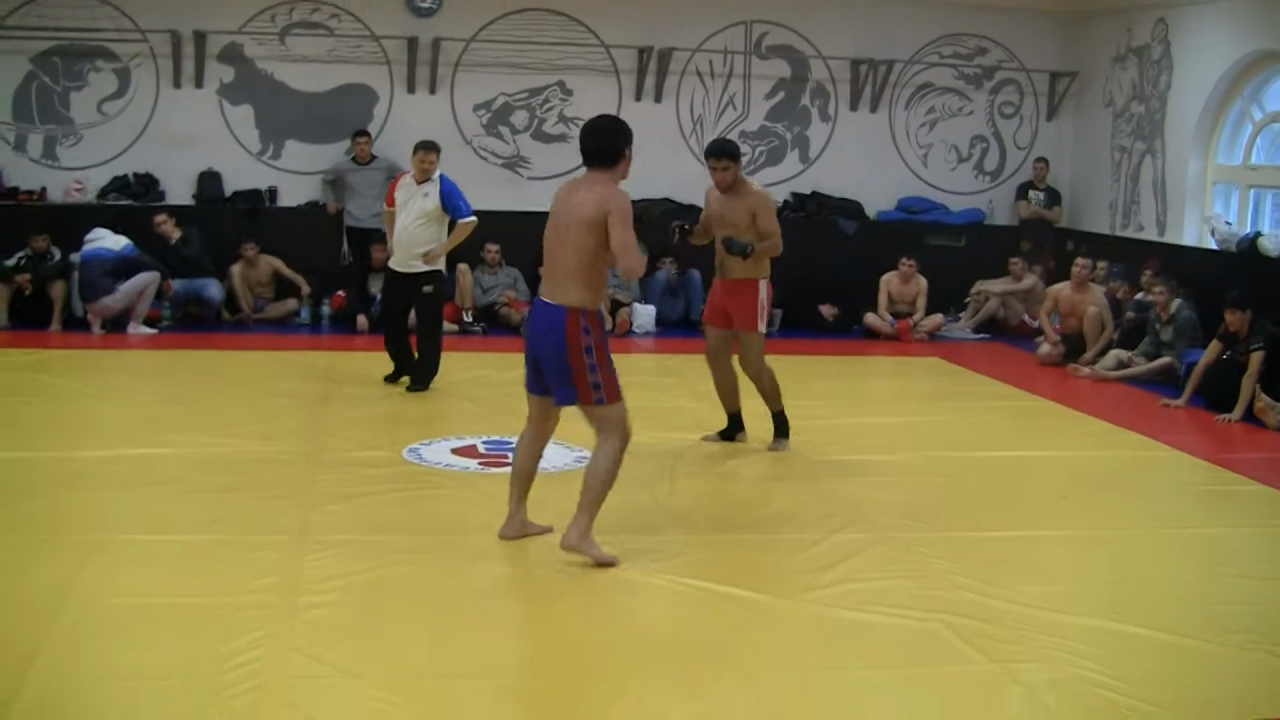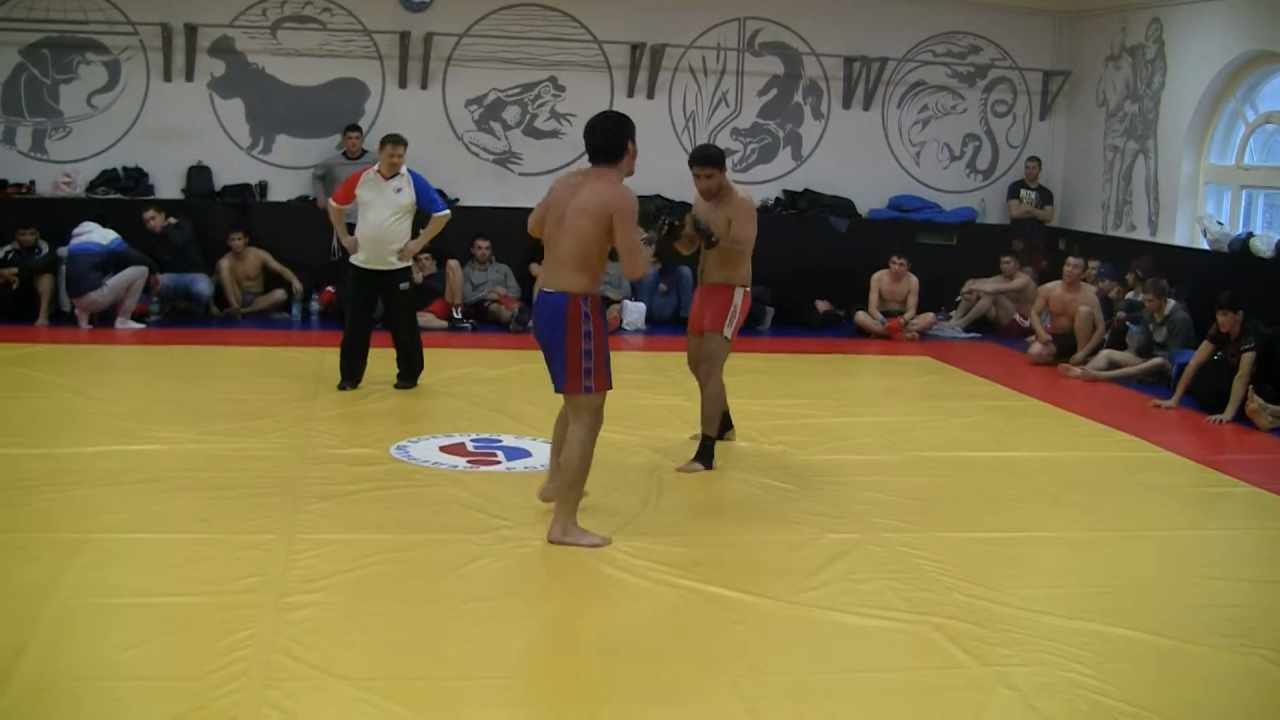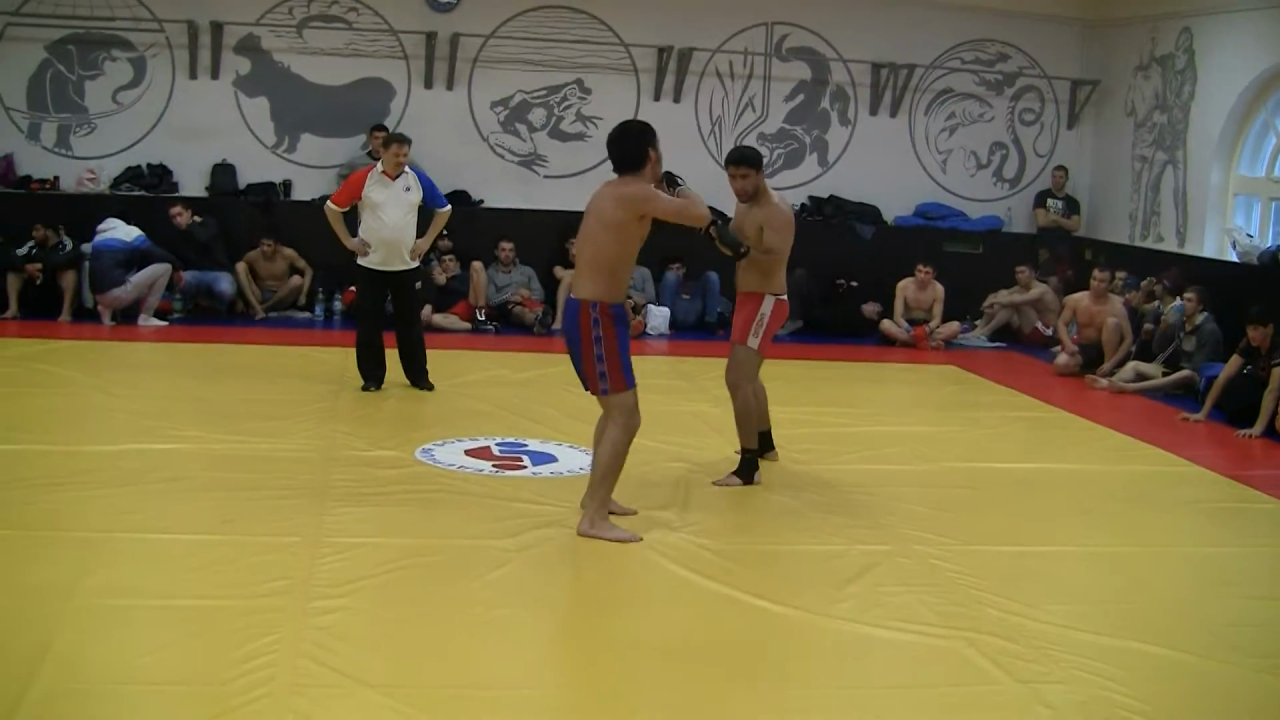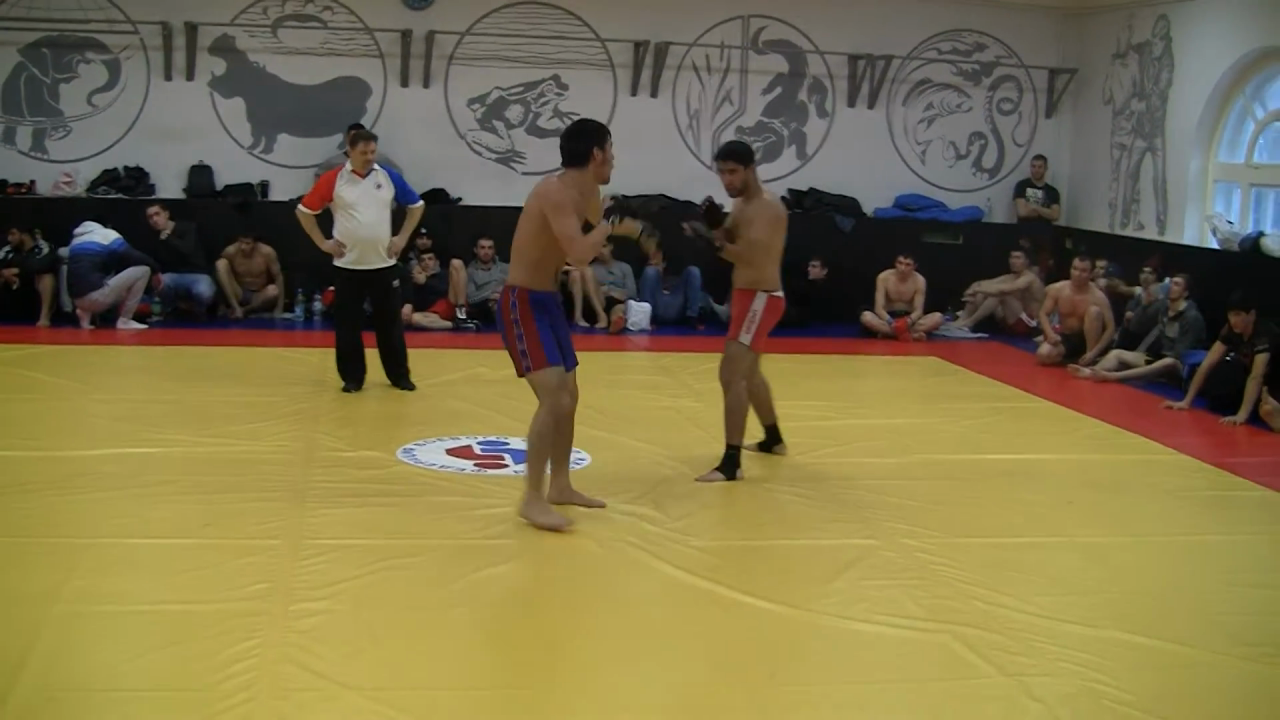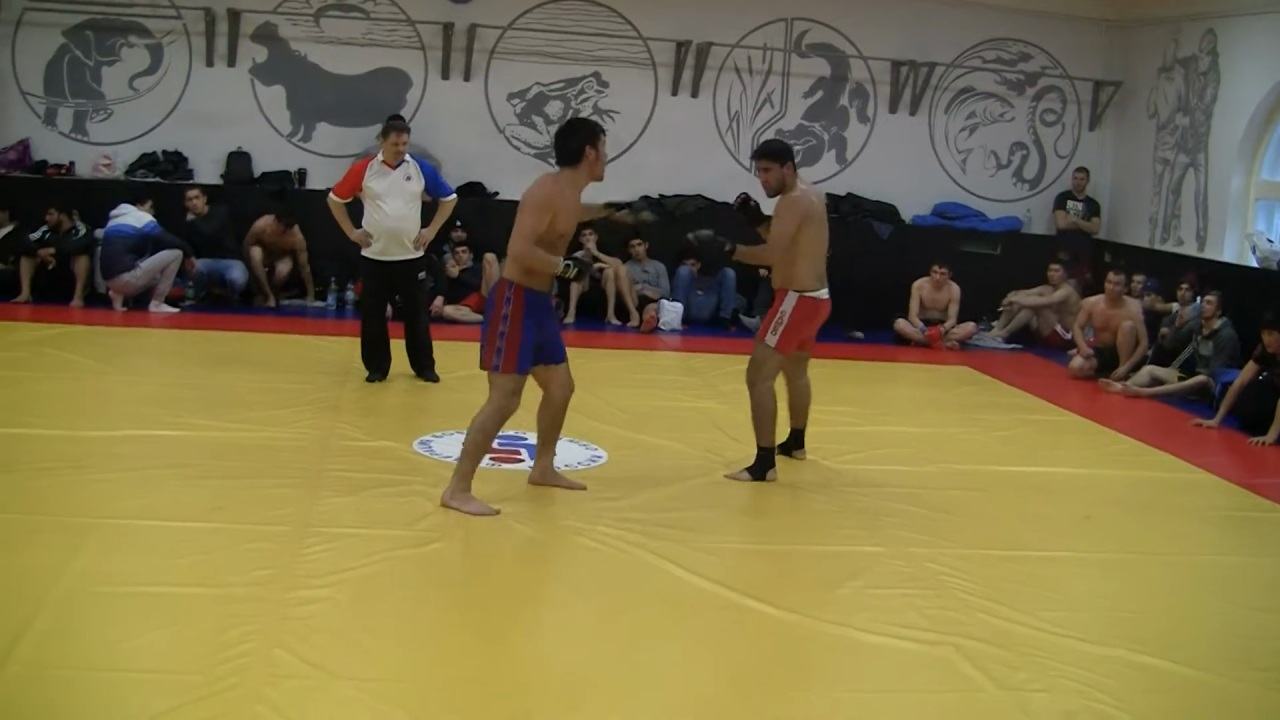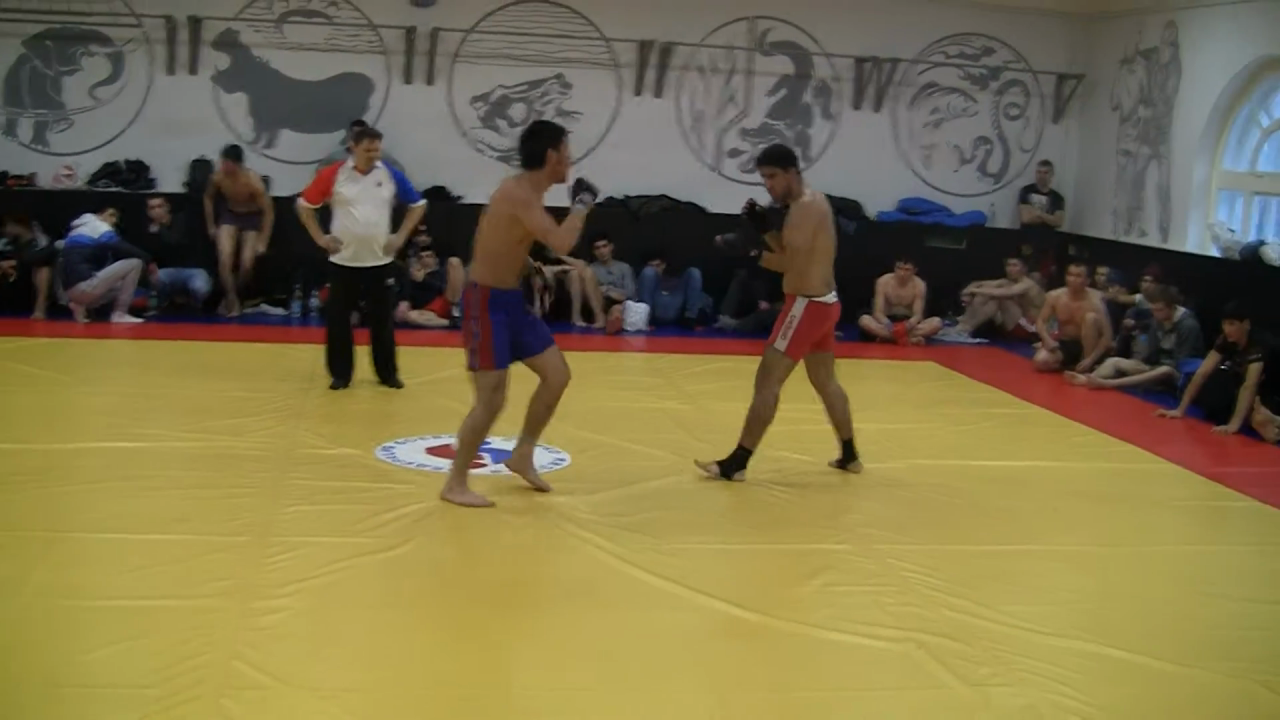
dt=0.5s
person 1, frame 1
left shoulder: (566, 193)
right shoulder: (614, 199)
right elbow: (631, 268)
right wrist: (635, 255)
left hip: (542, 315)
right hip: (575, 325)
left knee: (538, 424)
right knee: (615, 434)
left ankle: (515, 518)
right ankle: (580, 532)
person 1, frame 2
left shoulder: (566, 182)
right shoulder: (620, 195)
left elbow: (535, 226)
right elbow: (634, 269)
right wrist: (643, 242)
left hip: (548, 303)
right hip: (576, 310)
left knee: (577, 403)
right knee: (588, 419)
left ankle: (556, 482)
right ankle: (564, 524)
person 1, frame 3
left shoulder: (610, 191)
right shoulder: (635, 195)
right elbow: (699, 215)
right wrist: (679, 188)
left hip: (588, 311)
right hip: (595, 317)
left knee: (617, 409)
right knee: (625, 420)
left ankle: (596, 495)
right ankle: (593, 518)
person 1, frame 4
left shoulder: (583, 190)
right shoulder: (555, 192)
left elbow: (604, 222)
right elbow: (578, 253)
right wrist: (608, 221)
left hip: (548, 302)
right hip: (521, 305)
left knee: (568, 397)
right knee: (554, 399)
left ankle: (560, 486)
right ankle: (532, 499)
person 1, frame 5
left shoulder: (567, 190)
right shoulder: (550, 191)
right elbow: (518, 251)
left wrist: (614, 212)
right wrist: (565, 266)
left hip: (539, 300)
right hip: (514, 301)
left knee: (560, 388)
right knee: (504, 400)
left ankle: (543, 467)
right ankle: (458, 489)
person 1, frame 6
left shoulder: (528, 189)
right shoulder: (518, 194)
right elbow: (557, 240)
right wrist: (582, 203)
left hip: (510, 299)
right hip: (486, 301)
left knee: (558, 374)
right knee: (491, 398)
left ankle: (522, 456)
right ankle: (455, 484)
person 2, frame 1
left shoulder: (758, 198)
right shoulder: (711, 195)
left elbow: (776, 245)
right elbow: (704, 235)
left wrist: (748, 250)
right wrist: (687, 233)
left hip: (751, 287)
right hip: (721, 284)
left knee: (752, 363)
right knee: (716, 358)
left ankle: (780, 426)
right ankle: (734, 426)
person 2, frame 2
left shoulder: (741, 204)
right shoulder: (701, 201)
left elbow: (741, 255)
right elbow: (688, 248)
left wrist: (712, 238)
right wrist: (675, 234)
left hip: (731, 294)
right hip: (705, 290)
left knee: (710, 369)
right knee: (697, 363)
left ankle: (706, 453)
right ankle: (723, 424)
person 2, frame 3
left shoulder: (776, 211)
right shoulder: (743, 205)
left elbow: (773, 262)
left wrist: (742, 251)
left hip: (766, 303)
right hip: (748, 299)
left knee: (737, 379)
right knee: (748, 376)
left ankle: (749, 467)
right ankle: (764, 444)
person 2, frame 4
left shoulder: (767, 207)
right shoulder: (742, 202)
left elbow: (752, 256)
right elbow: (728, 238)
left wrist: (714, 241)
right wrist: (715, 223)
left hip: (760, 299)
right hip: (748, 296)
left knee: (731, 374)
right knee: (747, 371)
left ankle: (731, 462)
right ankle: (773, 439)
person 2, frame 5
left shoulder: (793, 201)
right shoulder: (812, 195)
left elbow: (771, 254)
left wrist: (724, 247)
left hip: (798, 300)
right hip: (815, 298)
left knee: (759, 376)
right knee: (796, 372)
left ankle: (764, 464)
right ankle: (795, 442)
person 2, frame 6
left shoulder: (804, 207)
right shoulder: (813, 200)
left elbow: (793, 264)
right wrist: (764, 228)
left hip: (808, 305)
right hip: (823, 302)
left knee: (767, 382)
right knee: (825, 380)
left ankle: (736, 463)
right ankle: (849, 455)
person 3, frame 1
left shoulder: (445, 187)
right shoulder: (400, 182)
left elbow: (468, 221)
right elbow: (389, 210)
left wrist: (443, 249)
right wrist: (390, 239)
left hip: (428, 269)
right hip: (397, 266)
left knee: (428, 327)
right knee: (391, 321)
left ankle: (422, 376)
right ankle: (404, 366)
person 3, frame 2
left shoulder: (414, 182)
right shoulder: (360, 178)
left elbow: (442, 213)
right elbow: (335, 205)
left wrist: (419, 243)
right wrist: (344, 237)
left hip: (398, 266)
right hip: (361, 264)
left knee: (403, 323)
right knee: (356, 322)
left ankle: (409, 375)
right ankle: (350, 376)
person 3, frame 3
left shoulder: (418, 180)
right shoulder: (363, 178)
left elbow: (444, 209)
right elbow: (332, 207)
left wrist: (427, 240)
right wrist: (348, 240)
left hip: (407, 265)
right hip: (371, 265)
left knee: (410, 323)
right knee: (368, 324)
left ankle: (418, 375)
right ankle: (372, 377)
person 3, frame 4
left shoulder: (389, 177)
right shoulder: (333, 180)
left elbow: (416, 205)
right elbow: (304, 210)
left wrist: (403, 237)
right wrist: (322, 242)
left hip: (384, 264)
right hip: (347, 265)
left knee: (390, 321)
right knee: (347, 323)
left ankle: (400, 375)
right ankle: (352, 377)
person 3, frame 5
left shoulder: (421, 169)
right shoulder: (364, 169)
left elbow: (449, 198)
right elbow: (335, 199)
left wrist: (432, 230)
right wrist: (351, 232)
left hip: (411, 256)
right hip: (375, 256)
left knee: (417, 313)
right knee: (373, 314)
left ankle: (424, 367)
right ankle: (376, 367)
person 3, frame 6
left shoulder: (390, 175)
right shoulder: (334, 174)
left elbow: (417, 204)
right elbow: (304, 204)
left wrist: (401, 236)
right wrist: (319, 237)
left hip: (380, 261)
right hip: (343, 261)
left knee: (382, 319)
right knee: (338, 319)
left ankle: (387, 373)
right ankle: (340, 374)
